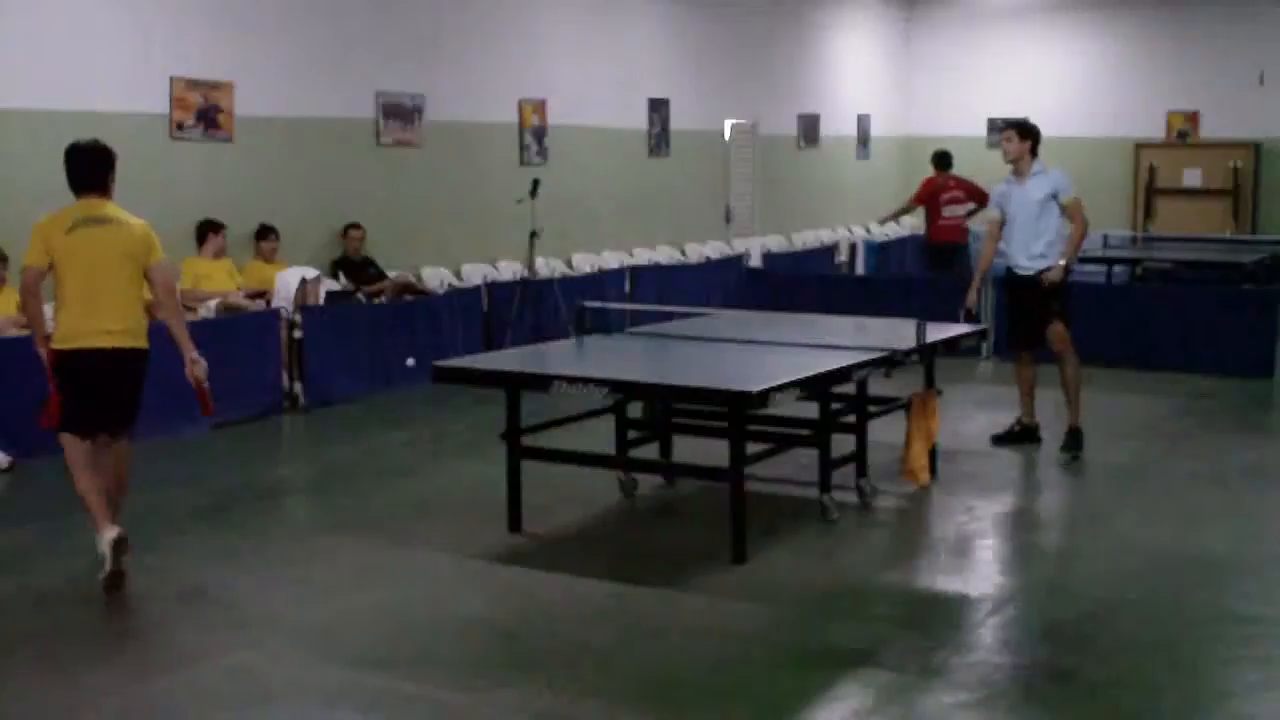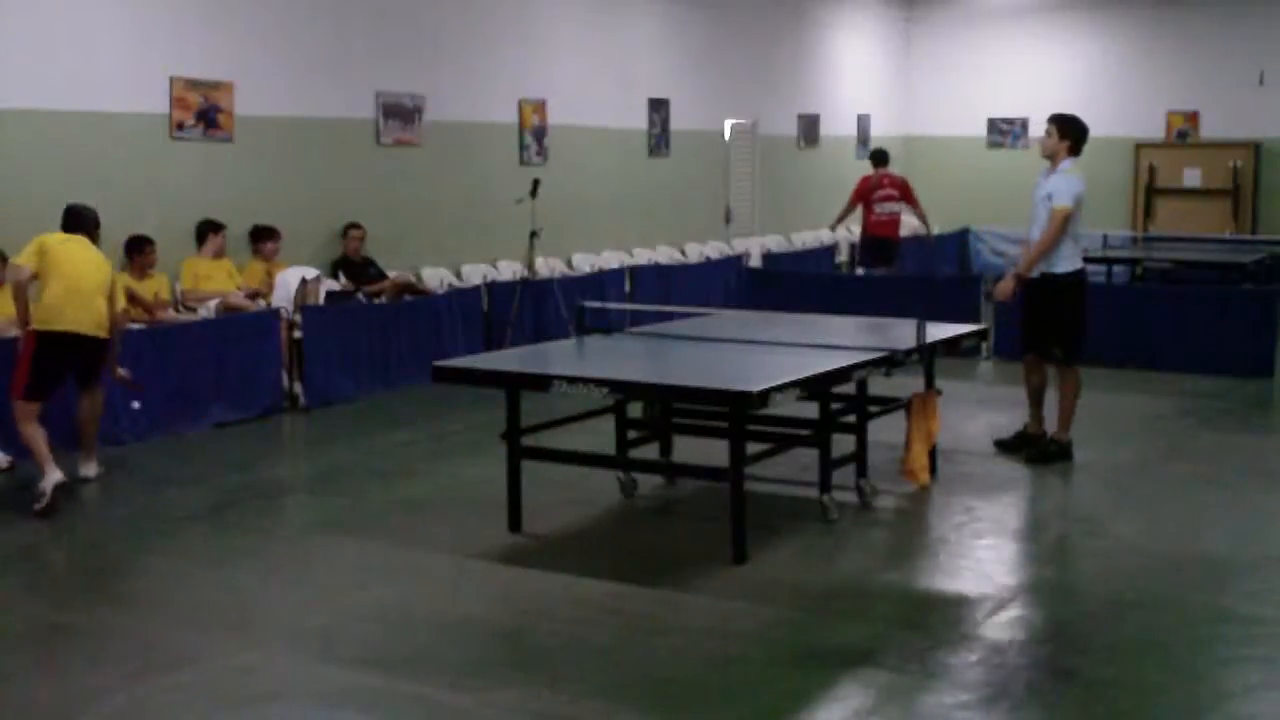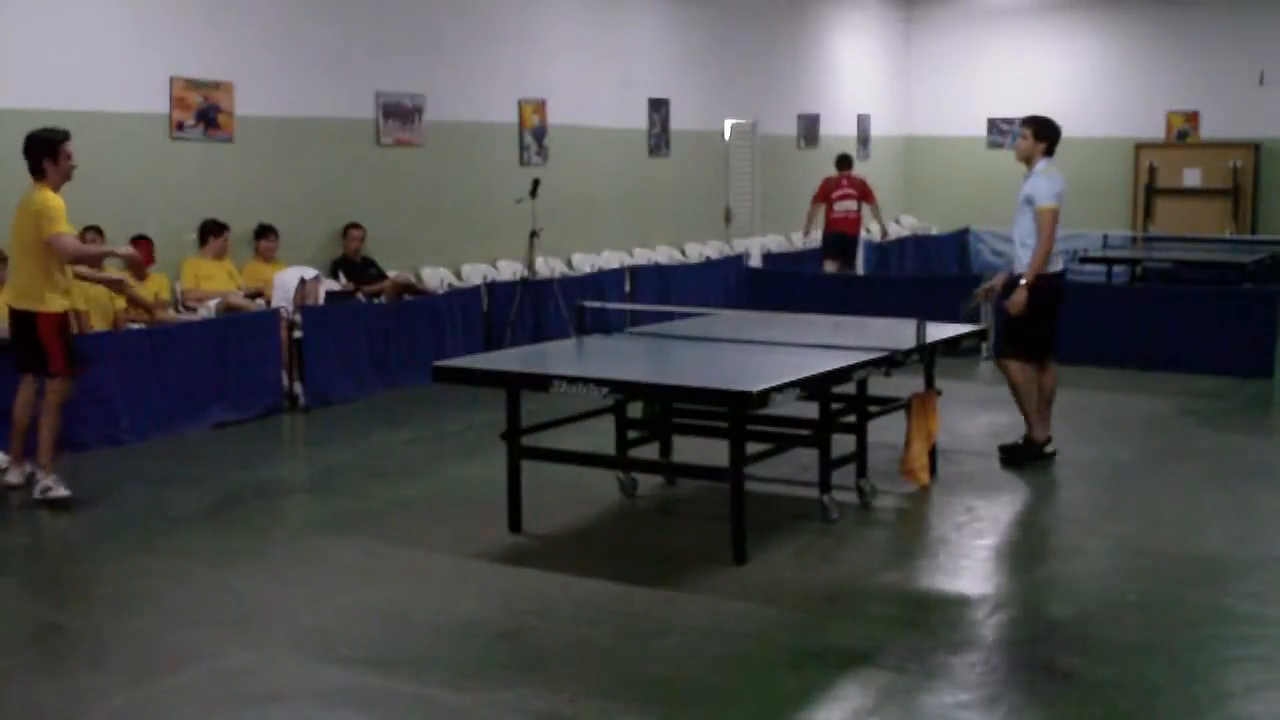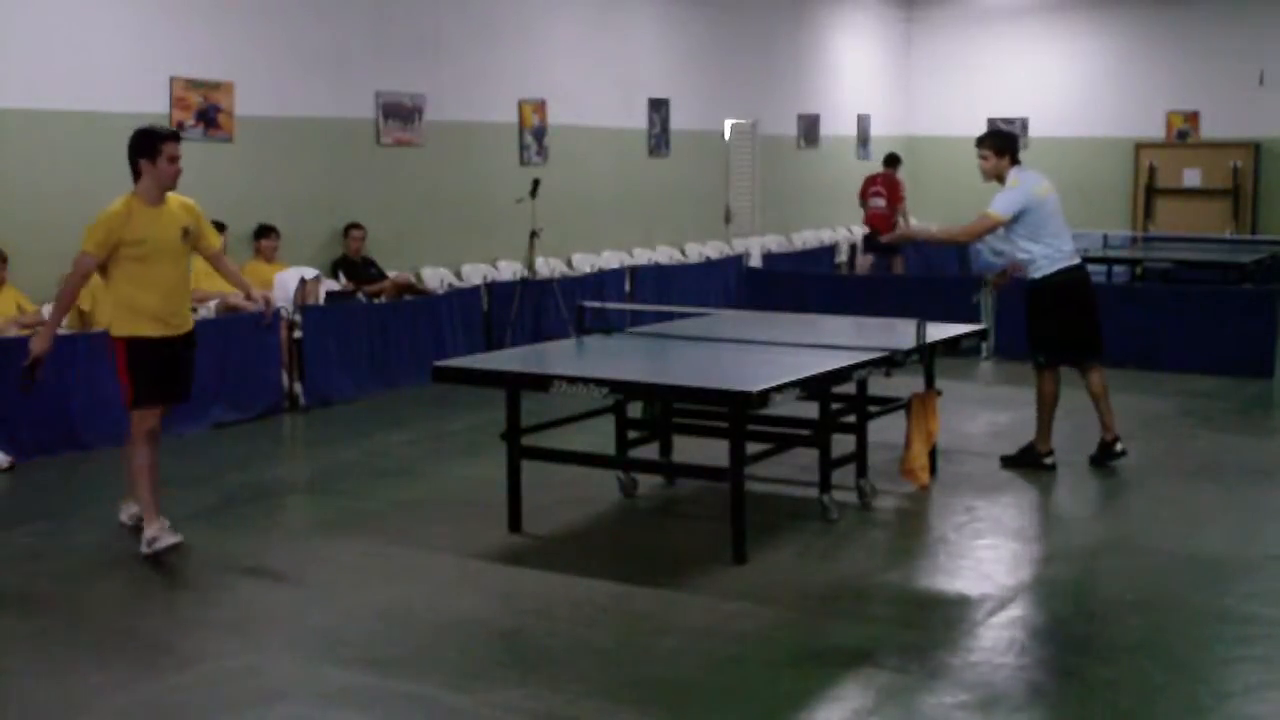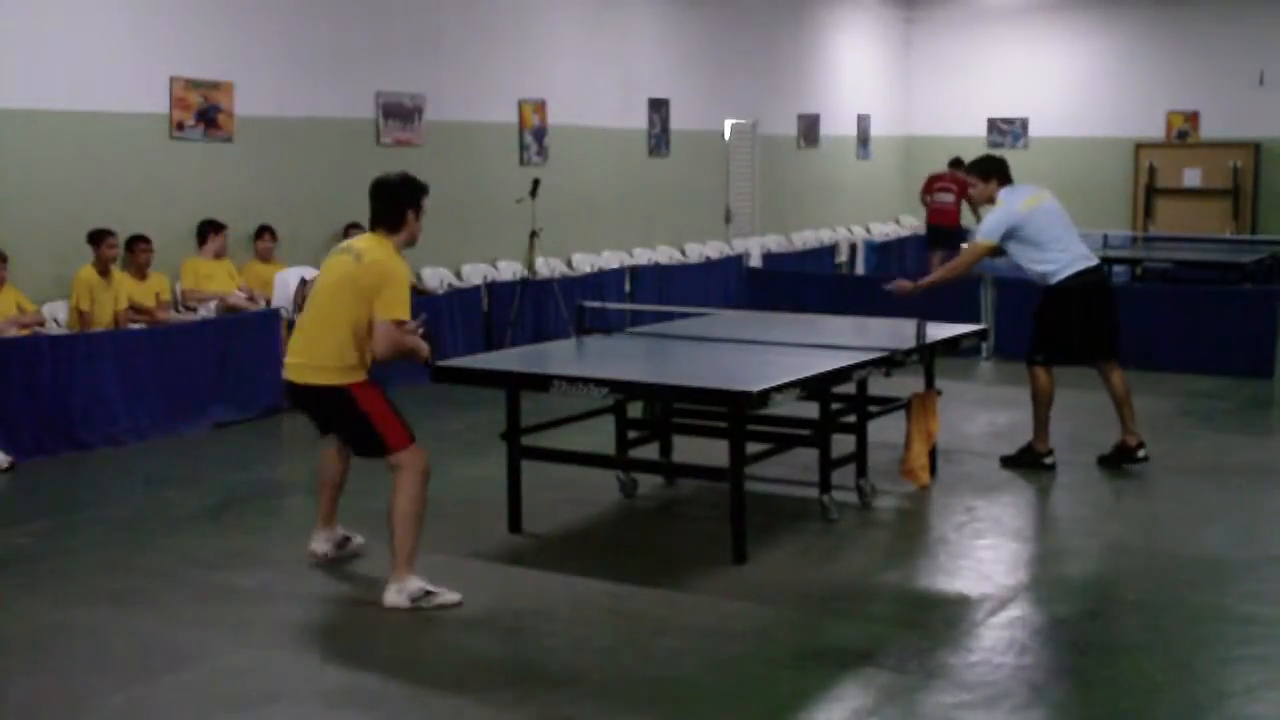
dt=1s
person 1, frame 1
left shoulder: (50, 227)
right shoulder: (137, 228)
left elbow: (30, 288)
right elbow: (166, 294)
left wrist: (42, 345)
right wrist: (188, 351)
left hip: (76, 348)
right hip: (129, 347)
left knee: (78, 449)
right knee: (115, 441)
left ankle: (106, 532)
right ankle: (111, 529)
person 1, frame 2
left shoulder: (45, 242)
right shoulder: (102, 260)
left elbow: (20, 280)
right elbow: (113, 319)
left wrist: (26, 326)
right wrist: (114, 365)
left hip: (50, 328)
right hip: (95, 332)
left knee: (25, 413)
right knee: (91, 389)
left ankle: (50, 471)
right ankle: (88, 462)
person 1, frame 3
left shoulder: (33, 201)
right shoulder: (47, 203)
right elbow: (70, 251)
left wrist: (98, 277)
right wrist: (114, 252)
right hip: (43, 308)
left knee: (30, 383)
right knee: (58, 390)
right ankle: (45, 477)
person 1, frame 4
left shoulder: (187, 210)
right shoulder: (116, 218)
left elbow: (217, 257)
right elbow: (77, 275)
left wrist: (250, 290)
right wrist: (48, 330)
left hip: (178, 332)
right hip: (135, 336)
left knee: (154, 424)
right knee: (146, 425)
left ankle: (135, 504)
right ankle: (151, 526)
person 1, frame 5
left shoulder: (349, 248)
right shoulder: (391, 268)
right elbow: (383, 347)
left wrist: (399, 336)
right wrist: (412, 346)
left hip: (300, 371)
right hip: (334, 377)
left knee: (343, 436)
right knee: (412, 464)
left ankle: (326, 534)
right ankle: (403, 583)
person 2, frame 1
left shoulder: (1054, 179)
right shoulder: (1002, 190)
left elbow: (1079, 223)
right elbow: (992, 238)
left wrist: (1062, 264)
right wrist: (975, 285)
left hip: (1048, 276)
right hip: (1017, 277)
left knee: (1060, 343)
right knee: (1023, 352)
left ankle: (1074, 425)
right ankle: (1028, 423)
person 2, frame 2
left shoulder: (1068, 181)
right shoulder: (1047, 178)
left elbow: (1049, 237)
left wrist: (1015, 278)
right wrist: (1014, 273)
left hip: (1062, 280)
right hip: (1039, 279)
left knee: (1064, 362)
right knee: (1031, 357)
left ankle: (1061, 440)
right ankle: (1034, 429)
person 2, frame 3
left shoulder: (1044, 179)
right shoulder: (1036, 178)
left elbow: (1045, 241)
left wrist: (1023, 285)
right wrist: (1004, 276)
left hip: (1038, 281)
right hip: (1039, 279)
left knee: (1010, 356)
right knee: (1041, 359)
left ankle: (1039, 435)
right ankle: (1038, 434)
person 2, frame 4
left shoulder: (1015, 192)
right shoulder: (1032, 180)
left elbow: (969, 234)
left wrist: (914, 234)
right wrist: (1014, 265)
left hip: (1052, 284)
right hip: (1072, 275)
left knee: (1047, 366)
right knee: (1087, 361)
left ankle: (1042, 449)
right ankle: (1110, 438)
person 2, frame 5
left shoulder: (1002, 214)
right shoulder: (1034, 193)
left elbow: (962, 265)
left wrist: (916, 286)
right wrist: (995, 249)
left hip: (1067, 288)
right hip: (1094, 277)
left knee: (1039, 363)
right knee: (1107, 362)
left ankle: (1040, 449)
right ankle: (1131, 440)
